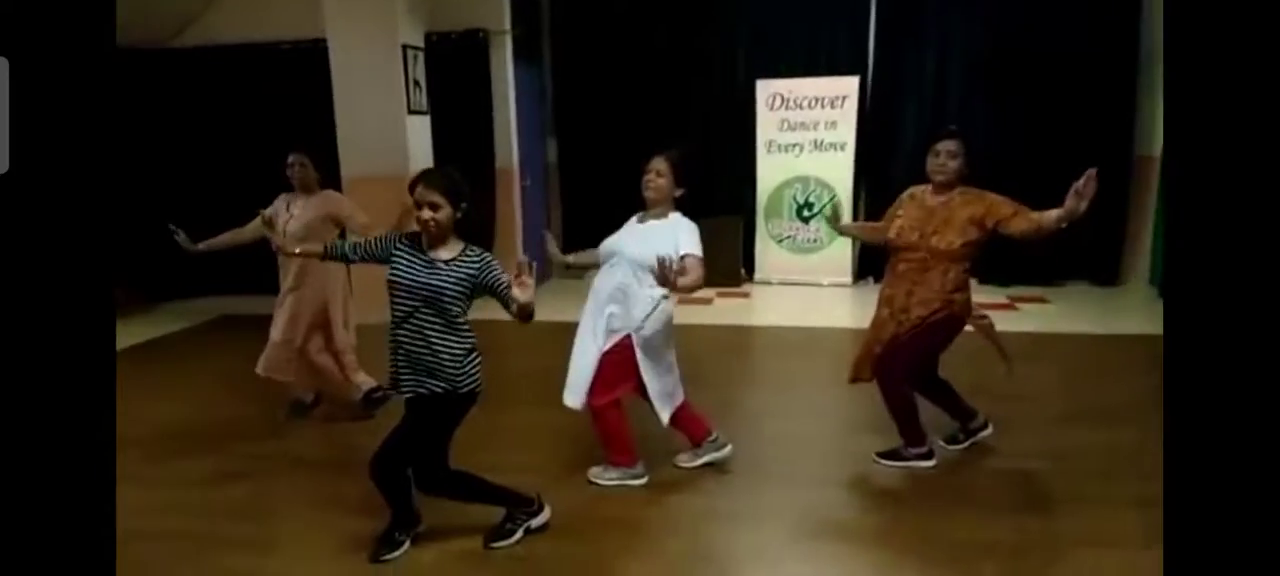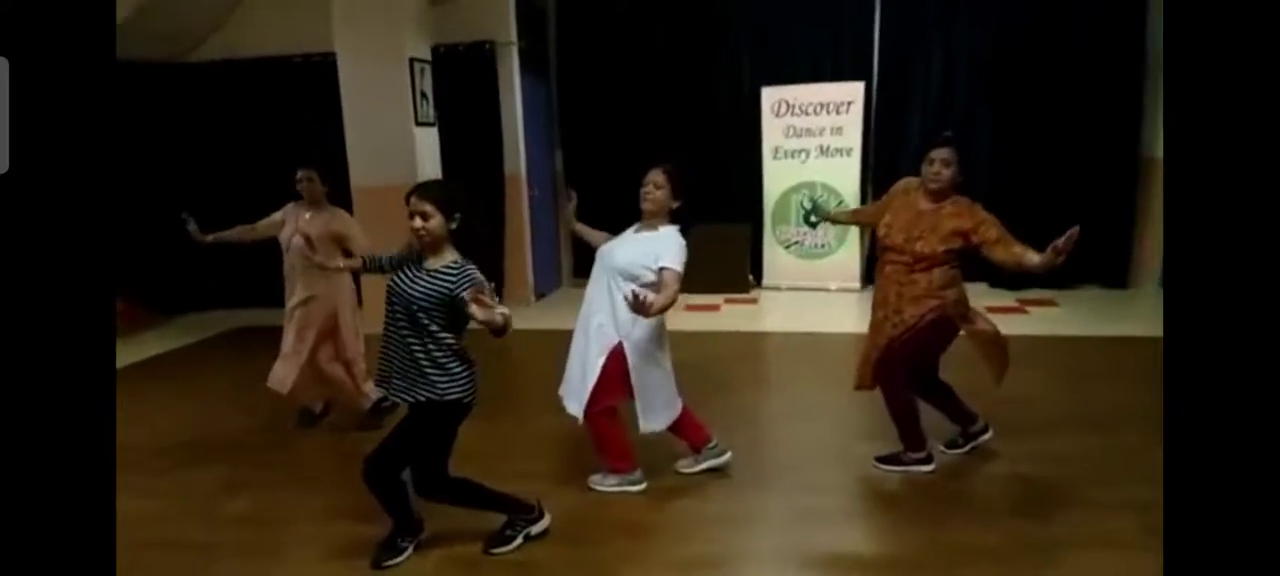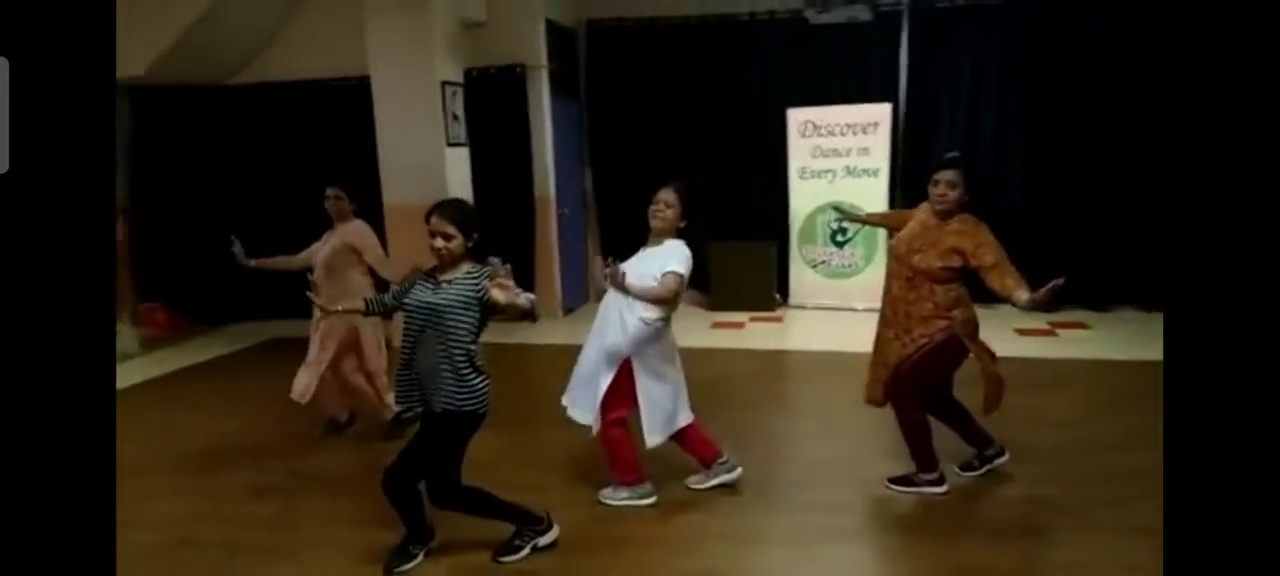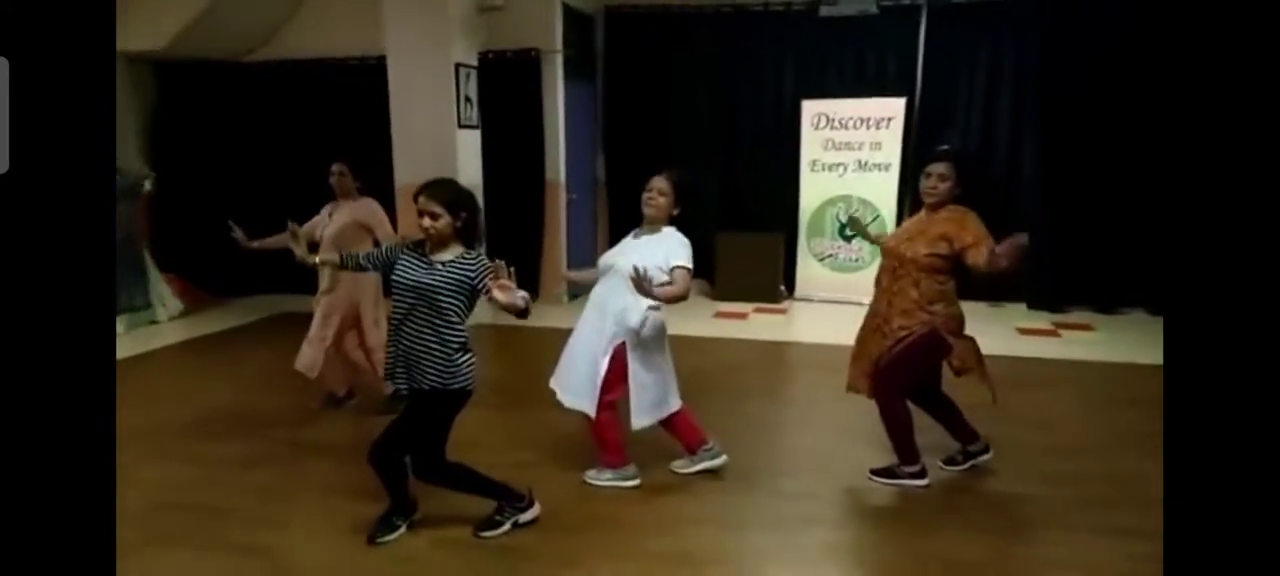
dt=0.3s
person 1, frame 1
left shoulder: (475, 262)
right shoulder: (397, 245)
left elbow: (521, 310)
right elbow: (349, 251)
left wrist: (525, 301)
right wrist: (294, 249)
left hip: (453, 383)
right hip: (418, 381)
left knee: (386, 463)
right knee: (430, 475)
left ankle: (404, 523)
right ankle: (524, 506)
person 1, frame 2
left shoulder: (461, 273)
right shoulder: (412, 258)
left elbow: (499, 323)
right elbow: (380, 262)
left wrist: (487, 317)
right wrist: (335, 265)
left hip: (445, 392)
right hip: (422, 389)
left knee: (379, 467)
right knee: (432, 482)
left ankle: (406, 528)
right ankle: (524, 512)
person 1, frame 3
left shoulder: (480, 279)
right shoulder: (422, 280)
left elbow: (527, 308)
right elbow: (384, 303)
left wrist: (511, 301)
right wrist: (336, 307)
left hip: (461, 402)
right hip: (435, 400)
left knee: (397, 478)
right knee: (443, 488)
left ankle: (418, 536)
right ankle: (533, 523)
person 1, frame 4
left shoulder: (473, 264)
right shoulder: (406, 253)
left elbow: (521, 305)
right elbow: (362, 260)
left wrist: (510, 299)
right wrist: (313, 258)
left hip: (447, 381)
right hip: (418, 377)
left knee: (384, 451)
right knee: (428, 463)
left ankle: (401, 508)
right ankle: (515, 501)
person 2, frame 1
left shoulder: (977, 204)
right shoulder: (912, 198)
left elbow: (1025, 221)
right elbow: (884, 232)
left wrist: (1065, 214)
right wrist: (844, 228)
left hip: (940, 309)
right hip: (900, 306)
left knee: (889, 369)
right knee: (919, 373)
left ankle: (917, 449)
right ankle: (974, 422)
person 2, frame 2
left shoulder: (966, 214)
right shoulder: (904, 191)
left elbow: (1004, 246)
right elbow: (874, 214)
left wrist: (1041, 260)
right wrist: (832, 216)
left hip: (935, 310)
right hip: (896, 308)
left knee: (889, 372)
right knee: (919, 376)
left ankle: (916, 454)
right ankle: (974, 426)
person 2, frame 3
left shoulder: (971, 232)
right shoulder: (926, 212)
left elbow: (999, 270)
right elbow: (903, 219)
left wrist: (1027, 299)
right wrist: (861, 218)
left hip: (944, 331)
right hip: (910, 327)
left knee: (902, 392)
right knee: (933, 396)
left ankle: (929, 476)
right ankle: (989, 450)
person 2, frame 4
left shoulder: (960, 220)
right shoulder: (924, 215)
left elbow: (979, 252)
left wrist: (994, 259)
right wrist: (869, 236)
left hip: (929, 325)
right hip: (903, 321)
left knee: (886, 385)
right knee: (923, 390)
left ankle: (911, 468)
right ankle: (975, 446)
person 3, frame 1
left shoulder: (682, 228)
right shoulder: (635, 222)
left elbow: (696, 274)
right elbow: (608, 255)
left wrist: (675, 284)
right wrist: (565, 259)
left hip: (634, 327)
right hip: (611, 322)
left knee: (600, 394)
right knee: (657, 390)
left ankle: (626, 465)
right ankle: (707, 441)
person 3, frame 2
left shoulder: (670, 240)
right shoulder: (636, 230)
left elbow: (670, 289)
right elbow: (610, 245)
left wrist: (650, 310)
right wrist: (576, 225)
left hip: (624, 336)
right hip: (607, 329)
left knee: (595, 403)
right knee: (658, 397)
left ankle: (624, 471)
right ankle: (707, 448)
person 3, frame 3
left shoulder: (678, 252)
right shoulder: (647, 250)
left elbow: (668, 292)
left wrist: (626, 288)
right wrist: (610, 283)
left hip: (637, 349)
right hip: (621, 345)
left knee: (608, 415)
right knee: (668, 412)
left ankle: (633, 484)
right ankle: (718, 464)
person 3, frame 4
left shoulder: (675, 242)
right shoulder: (633, 237)
left elbow: (682, 289)
right elbow: (612, 275)
left wrist: (651, 292)
right wrist: (571, 276)
left hip: (630, 335)
right hip: (607, 330)
left knee: (598, 398)
right knee: (657, 397)
left ankle: (618, 467)
right ankle: (703, 450)
person 4, frame 1
left shoulder: (330, 200)
right shoulder: (282, 203)
left elbow: (366, 231)
right elbow: (246, 232)
right wrist: (199, 247)
left hip: (319, 283)
right hip: (295, 285)
left knee: (286, 343)
right knee: (312, 344)
left ankle: (307, 394)
right ankle: (366, 390)
person 4, frame 2
left shoulder: (337, 218)
right shoulder: (291, 212)
left elbow: (366, 253)
right elbow: (254, 231)
right wrist: (207, 238)
left hip: (326, 296)
right hip: (301, 296)
left knee: (296, 356)
right knee: (325, 355)
left ankle: (316, 404)
right ankle: (373, 402)
person 4, frame 3
left shoulder: (357, 229)
right shoulder: (329, 237)
left elbow: (380, 263)
right elbow: (297, 261)
right wrist: (250, 262)
left knee: (320, 366)
right knee: (350, 367)
left ankle: (341, 414)
person 4, frame 4
left shoulder: (366, 206)
right shoulder: (328, 211)
left elbow: (390, 241)
right elbow: (298, 235)
right wrist: (253, 244)
left hip: (355, 285)
right hip: (334, 286)
left knee: (323, 340)
right knee: (348, 342)
left ankle: (341, 389)
